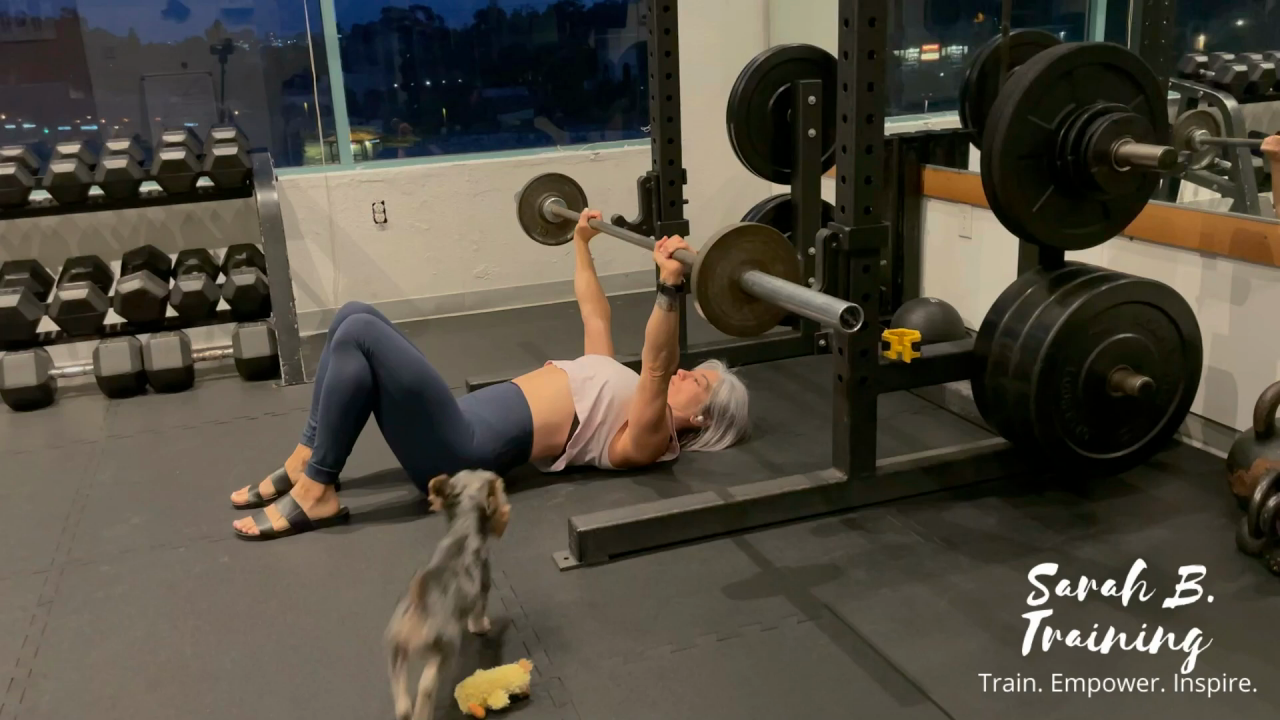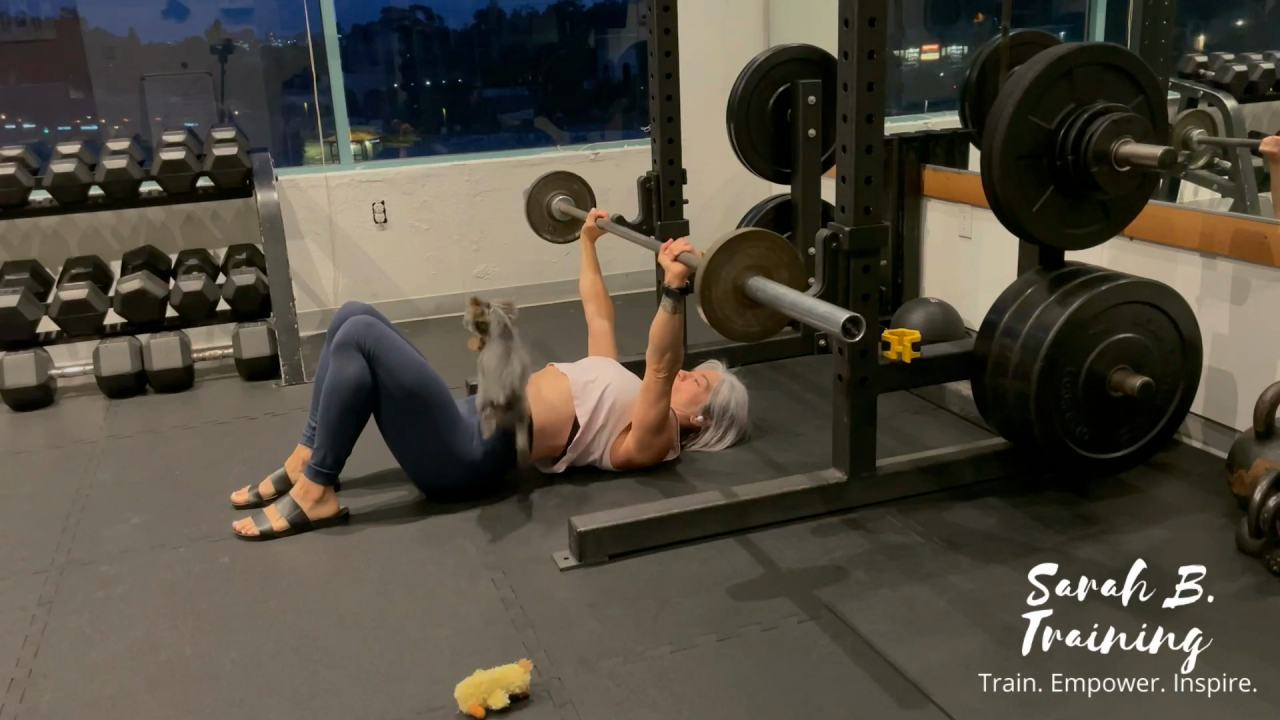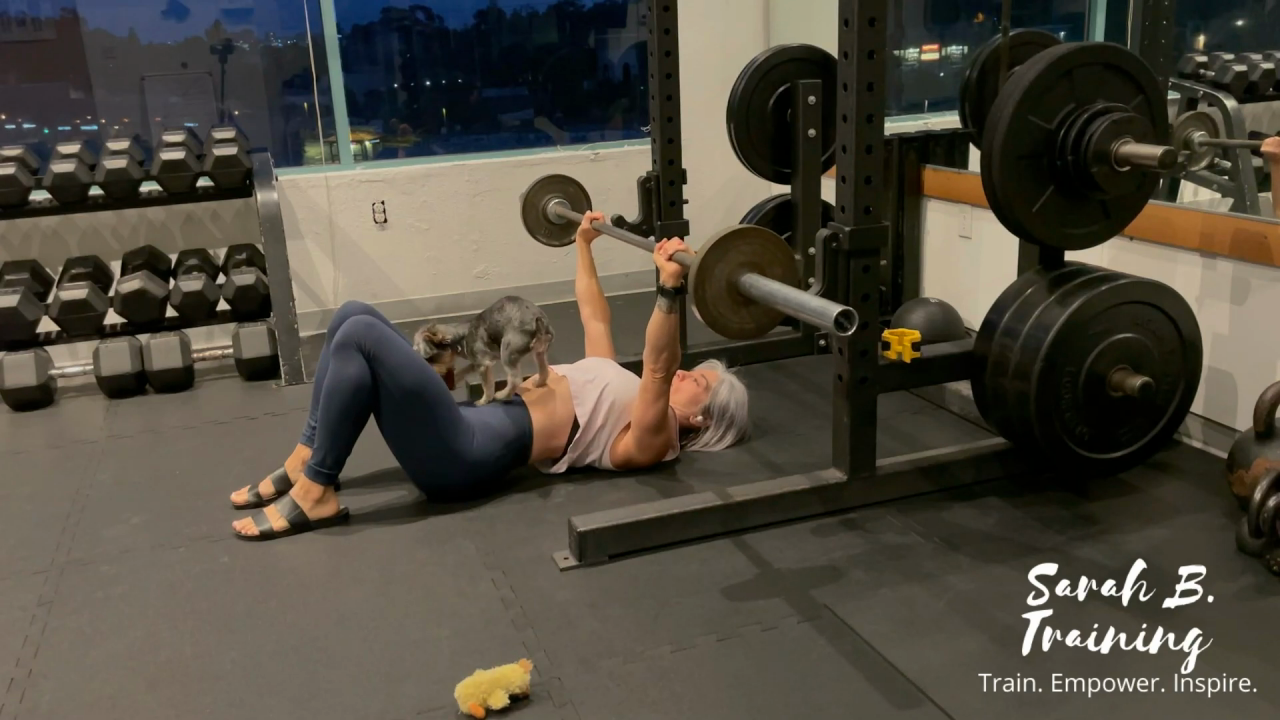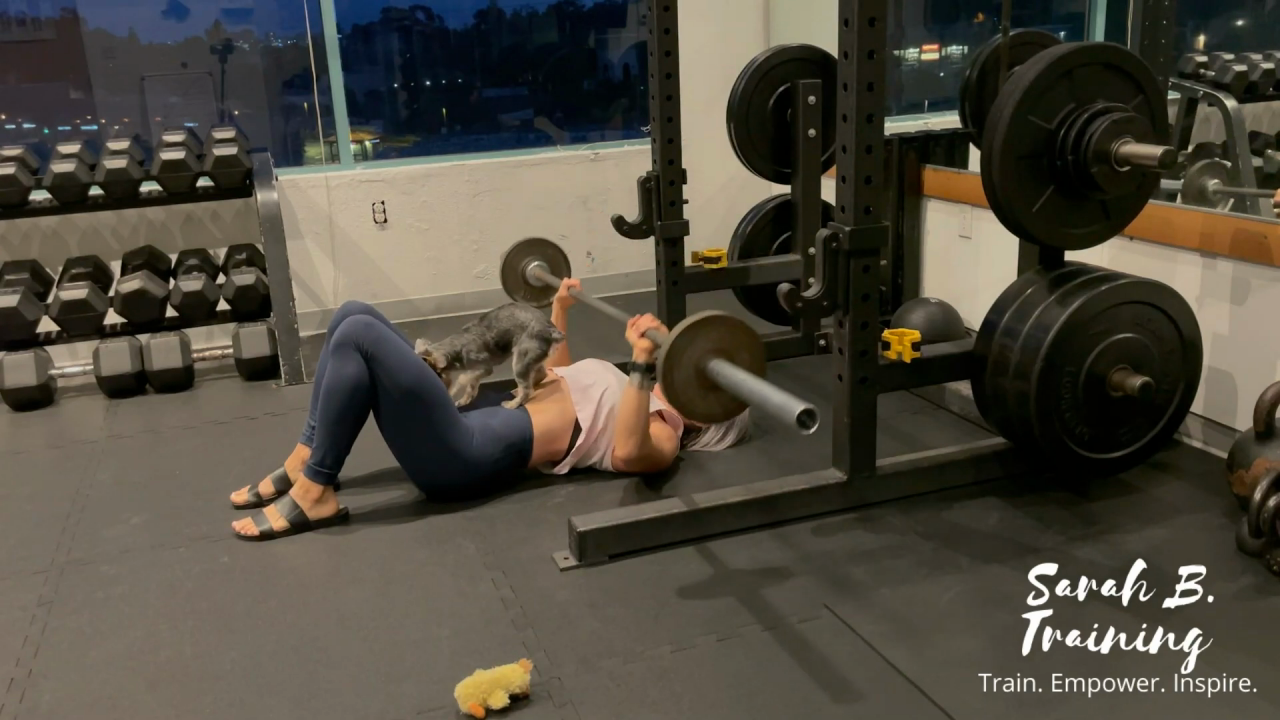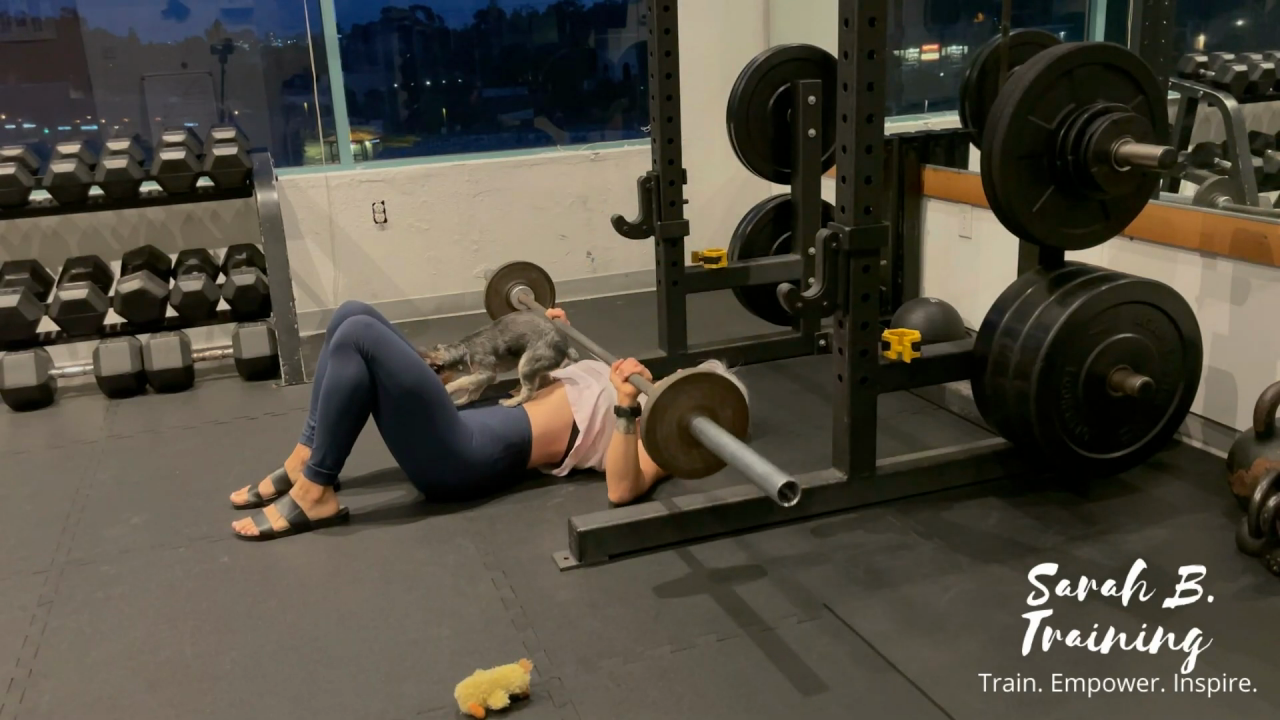
dt=0.5s
person 1, frame 1
left shoulder: (648, 437)
right shoulder: (620, 388)
left elbow: (656, 368)
right elbow: (594, 315)
left wrist: (669, 285)
right wrist: (581, 243)
left hip: (462, 451)
right hip: (461, 424)
left knee: (360, 332)
right knee: (355, 316)
left ankle: (315, 493)
right ankle: (305, 461)
person 1, frame 2
left shoulder: (651, 439)
right shoulder: (620, 388)
left elbow: (662, 369)
right elbow: (599, 315)
left wrist: (675, 287)
right wrist: (588, 242)
left hip: (465, 454)
right hip: (466, 422)
left knee: (360, 335)
right knee: (353, 316)
left ankle: (315, 494)
right ankle: (304, 462)
person 1, frame 3
left shoulder: (653, 438)
right shoulder: (624, 391)
left elbow: (658, 369)
right elbow: (593, 317)
left wrist: (670, 287)
right wrist: (584, 244)
left hip: (464, 454)
right hip: (467, 421)
left knee: (360, 336)
right knee: (354, 315)
left ankle: (314, 494)
right ankle: (304, 462)
person 1, frame 4
left shoulder: (659, 441)
right shoulder: (627, 399)
left elbow: (629, 449)
right elbow: (555, 369)
left wrist: (644, 362)
right wrist: (560, 306)
left hip: (466, 457)
right hip: (468, 420)
left knee: (359, 333)
right knee: (354, 313)
left ankle: (314, 494)
right ankle: (302, 464)
person 1, frame 5
right shoulder: (645, 403)
left elbow: (622, 490)
left wrist: (629, 406)
left hip: (466, 457)
right hip: (464, 425)
left knee: (360, 334)
right knee: (354, 315)
left ankle: (315, 496)
right ankle: (303, 465)
